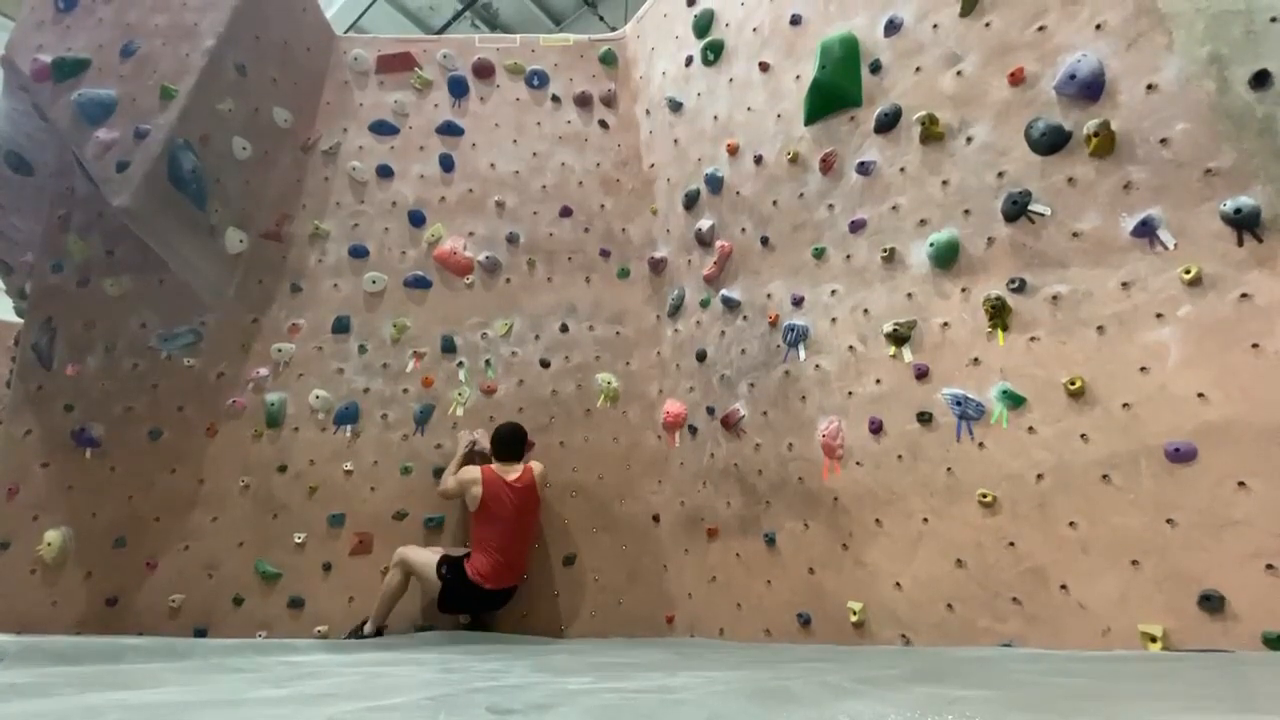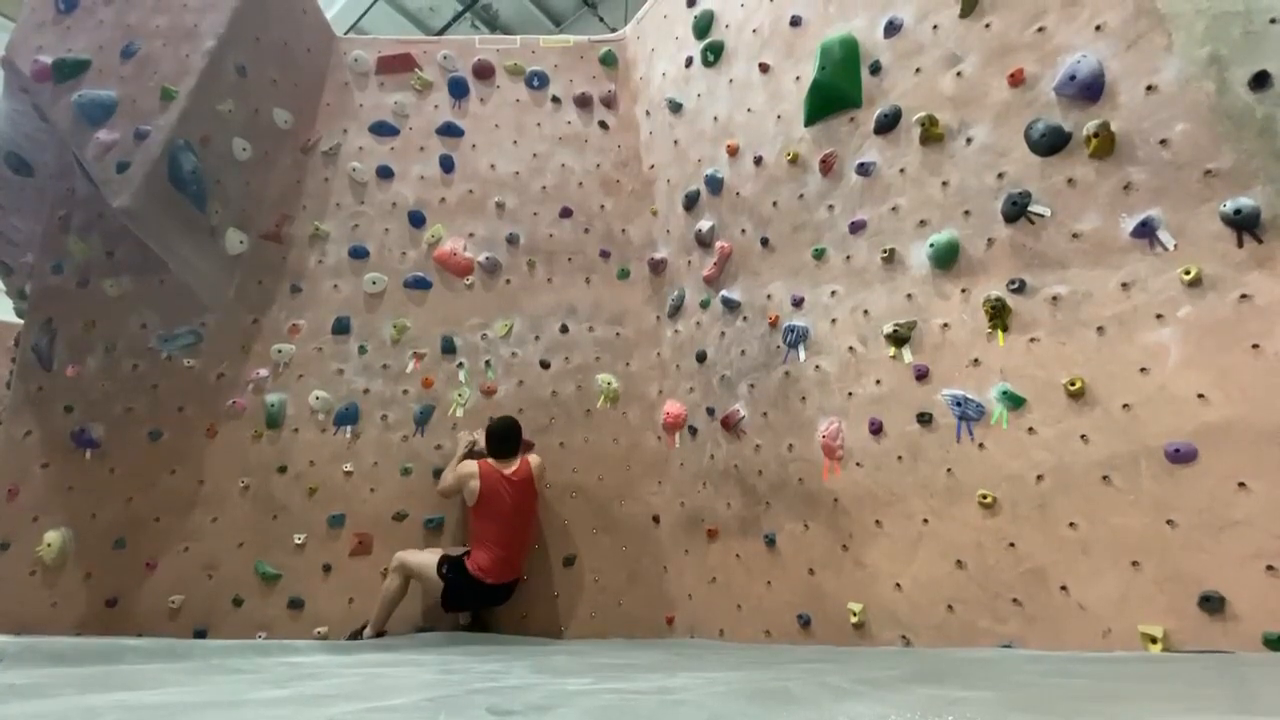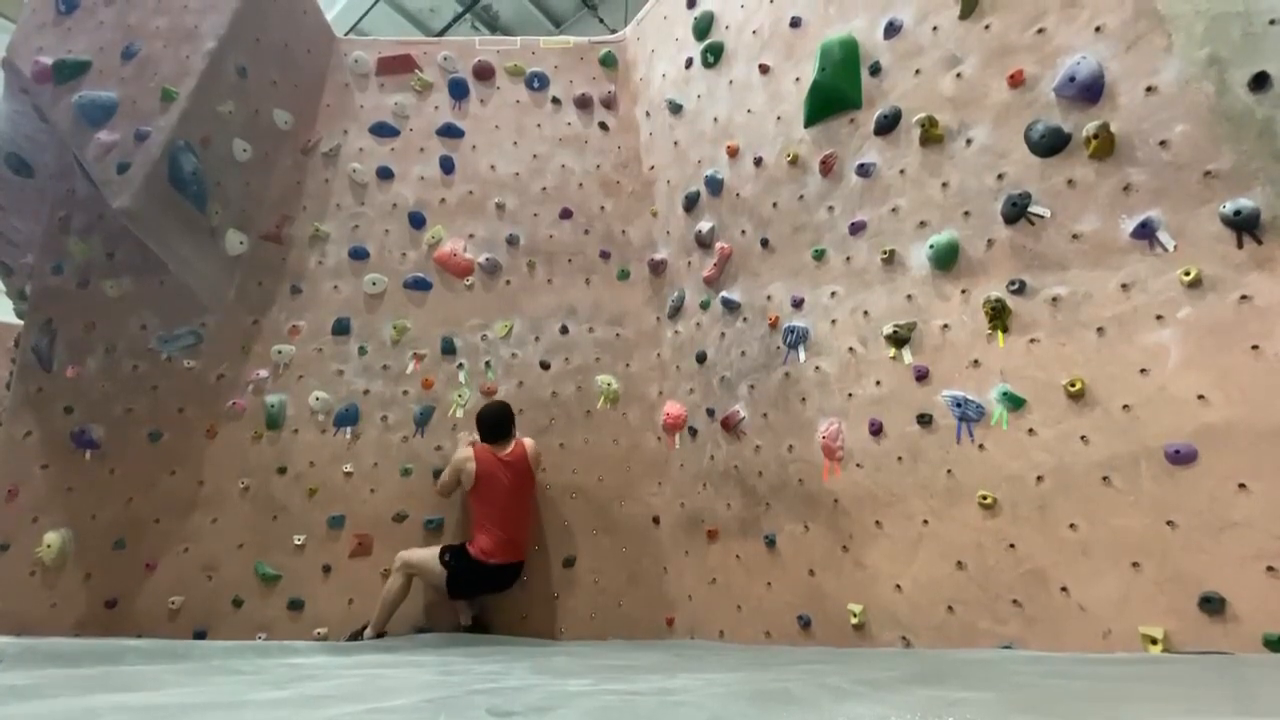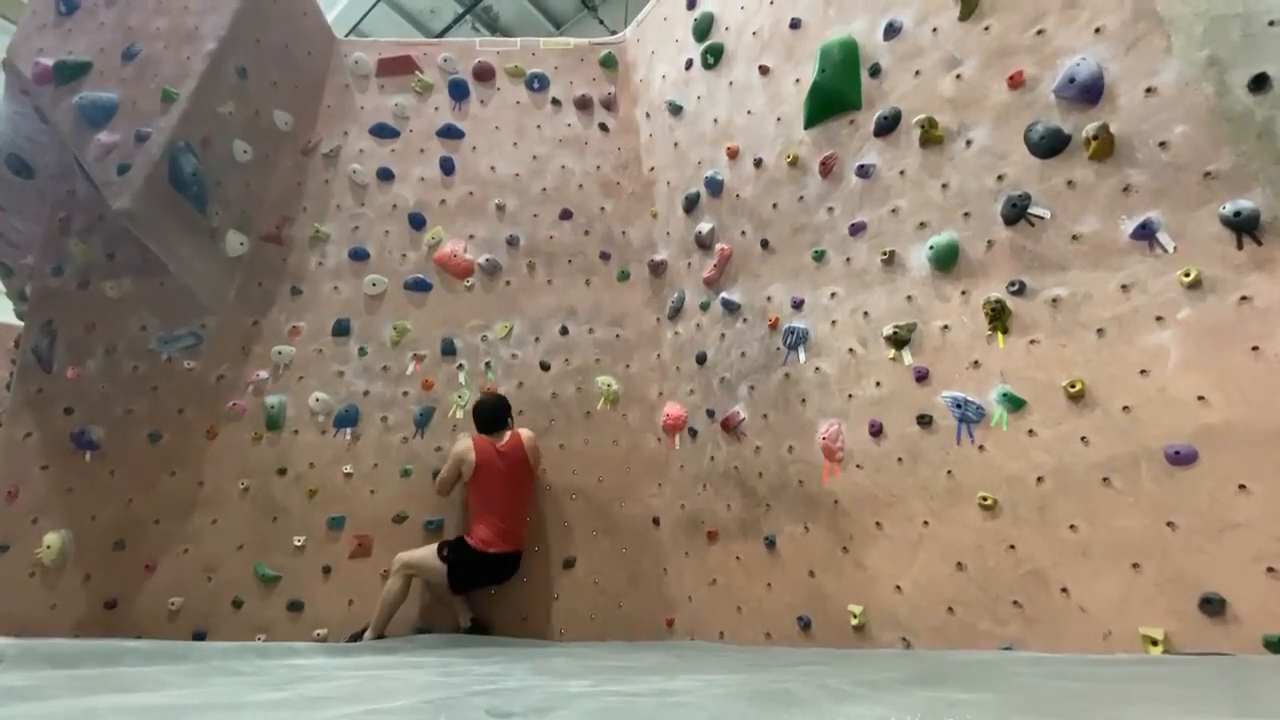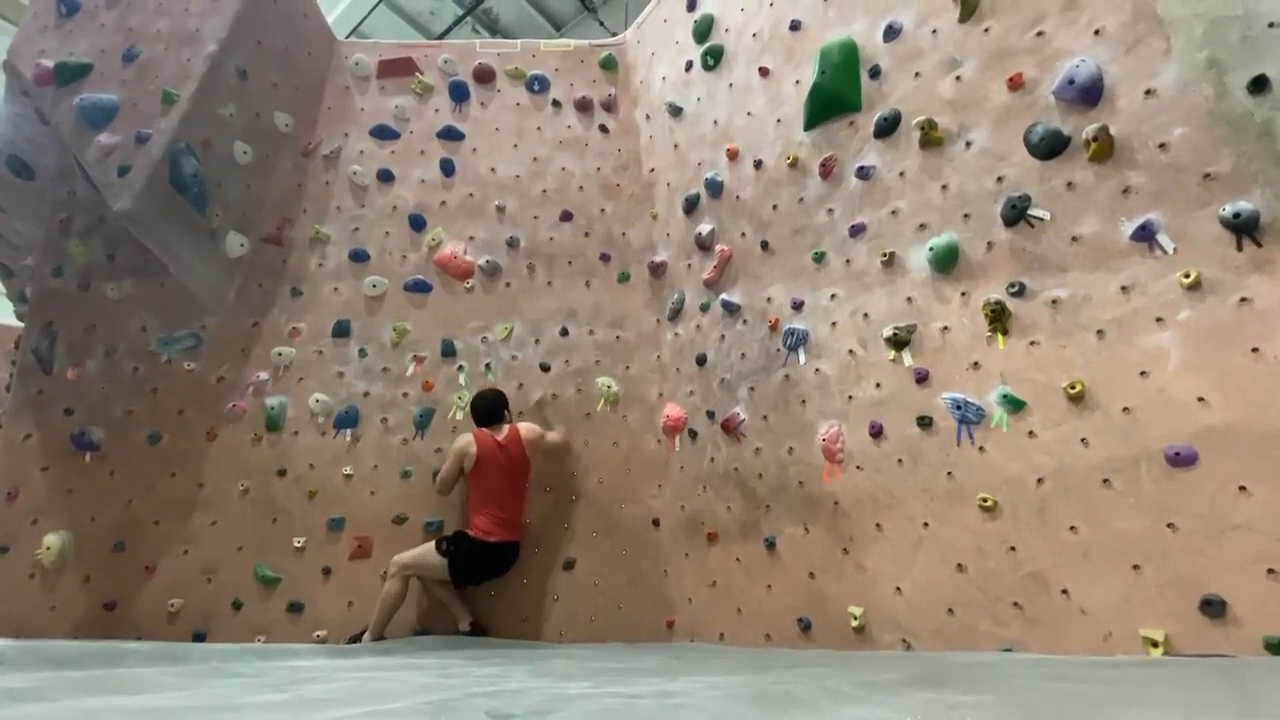
dt=0.2s
person 1, frame 1
left shoulder: (473, 476)
right shoulder: (536, 473)
left elbow: (444, 489)
left wrist: (461, 452)
right wrist: (487, 449)
left hip: (477, 588)
right hip: (506, 590)
left knee: (403, 556)
right knee: (433, 553)
left ankle: (370, 630)
right ankle: (469, 621)
person 1, frame 2
left shoulder: (470, 471)
right shoulder: (534, 466)
left elbow: (443, 489)
left wrist: (461, 452)
right wrist: (485, 453)
left hip: (479, 582)
right hip: (508, 584)
left knee: (402, 561)
right knee: (432, 555)
left ankle: (370, 634)
right ankle: (469, 623)
person 1, frame 3
left shoulder: (467, 456)
right shoulder: (529, 449)
left elbow: (443, 490)
left hip: (482, 565)
right hip: (511, 568)
left knee: (404, 562)
right knee: (432, 561)
left ankle: (370, 634)
right ankle: (470, 623)
person 1, frame 4
left shoulder: (465, 448)
right shoulder: (526, 439)
left elbow: (441, 489)
right elbow: (533, 472)
left hip: (480, 556)
right hip: (509, 560)
left knee: (402, 565)
right knee: (426, 566)
left ankle: (370, 636)
right ankle: (469, 625)
person 1, frame 5
left shoulder: (466, 442)
right shoulder: (523, 433)
left elbow: (441, 488)
right elbow: (559, 437)
right wrist: (543, 412)
left hip: (479, 548)
right hip: (508, 552)
left knee: (399, 566)
right knee: (427, 570)
left ankle: (369, 638)
right ankle: (468, 627)
